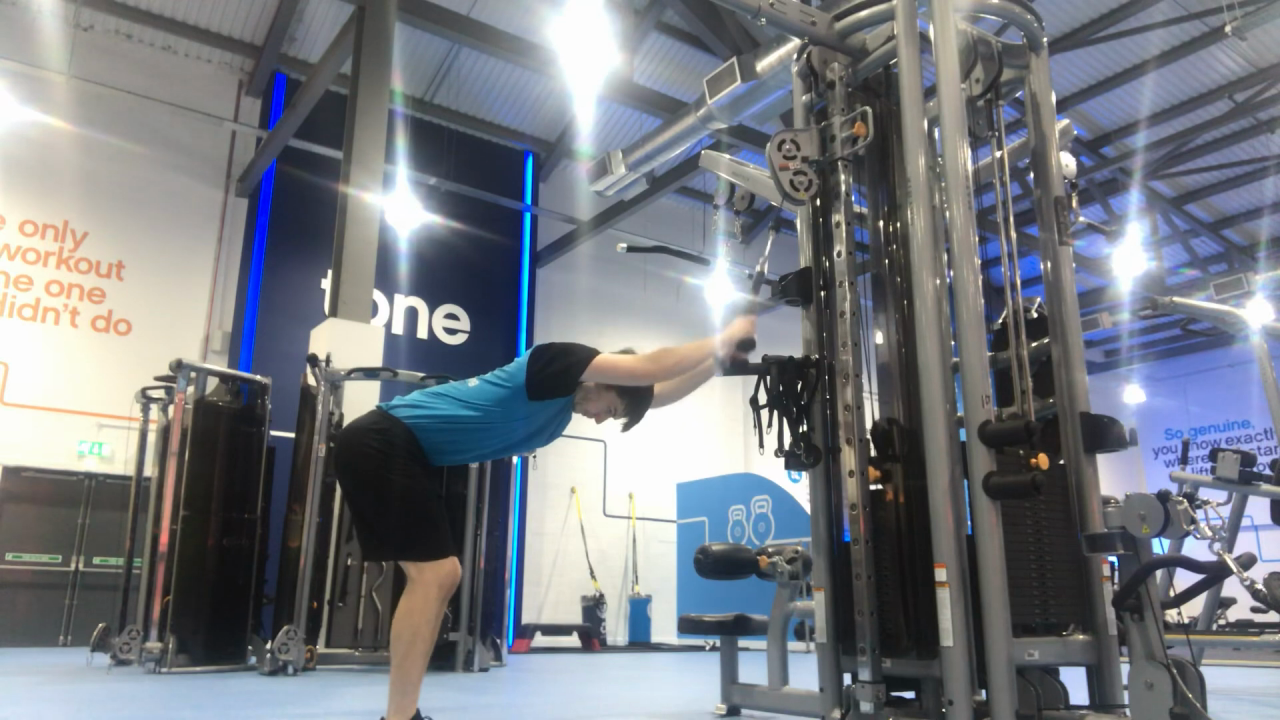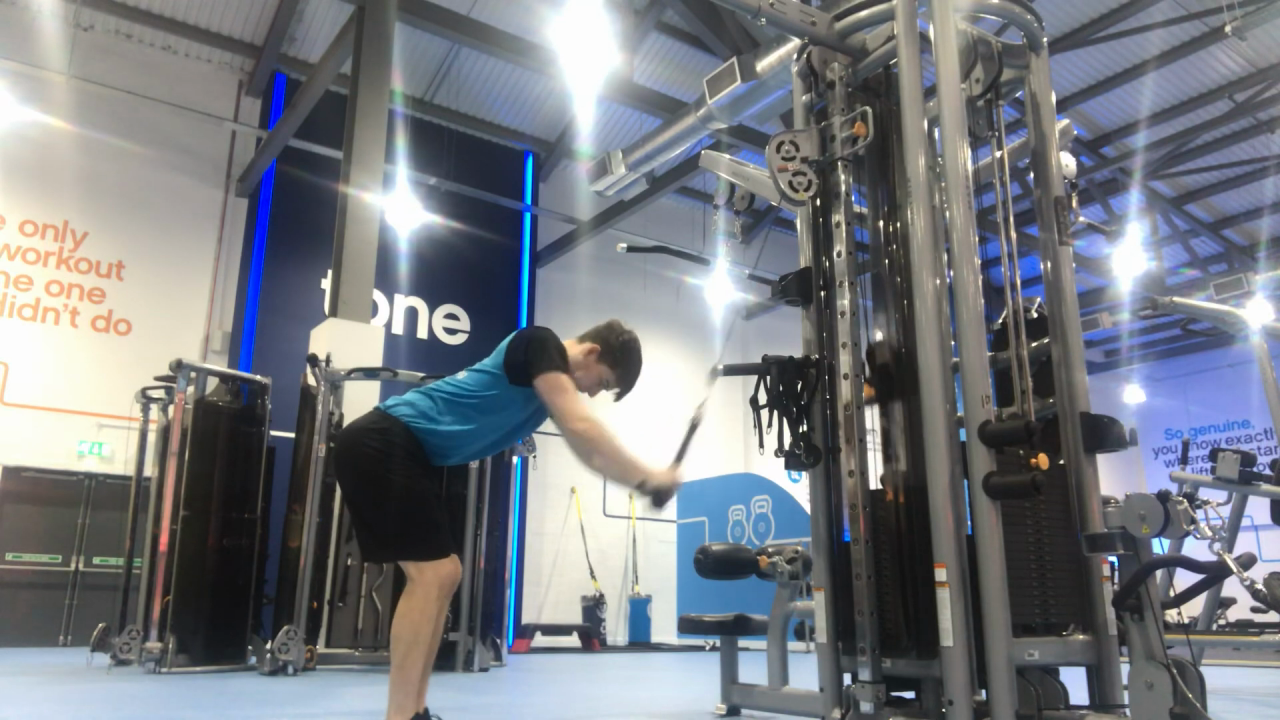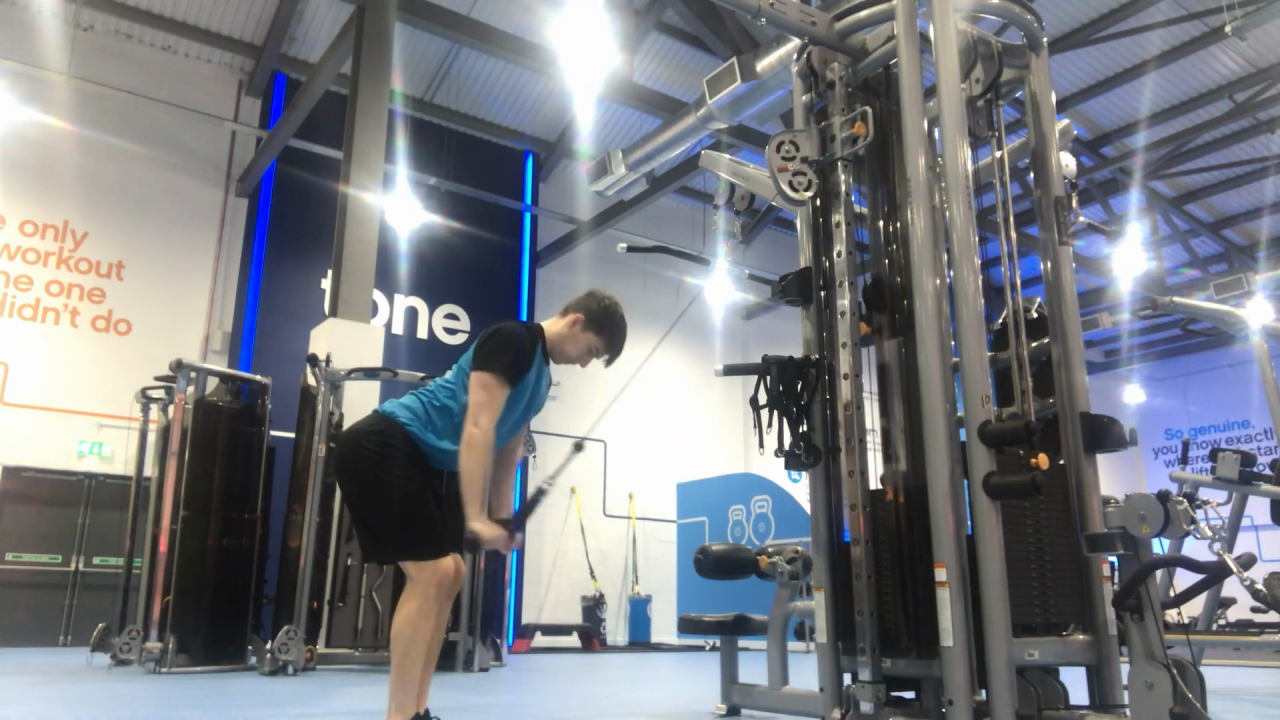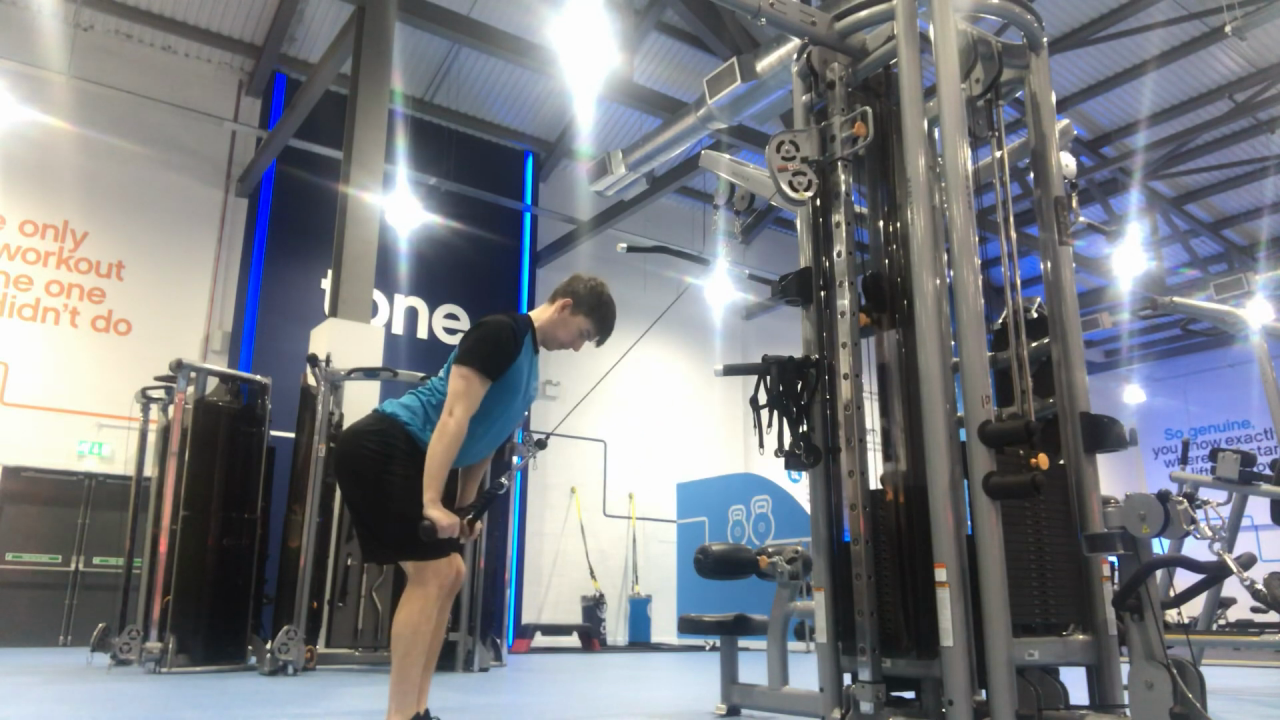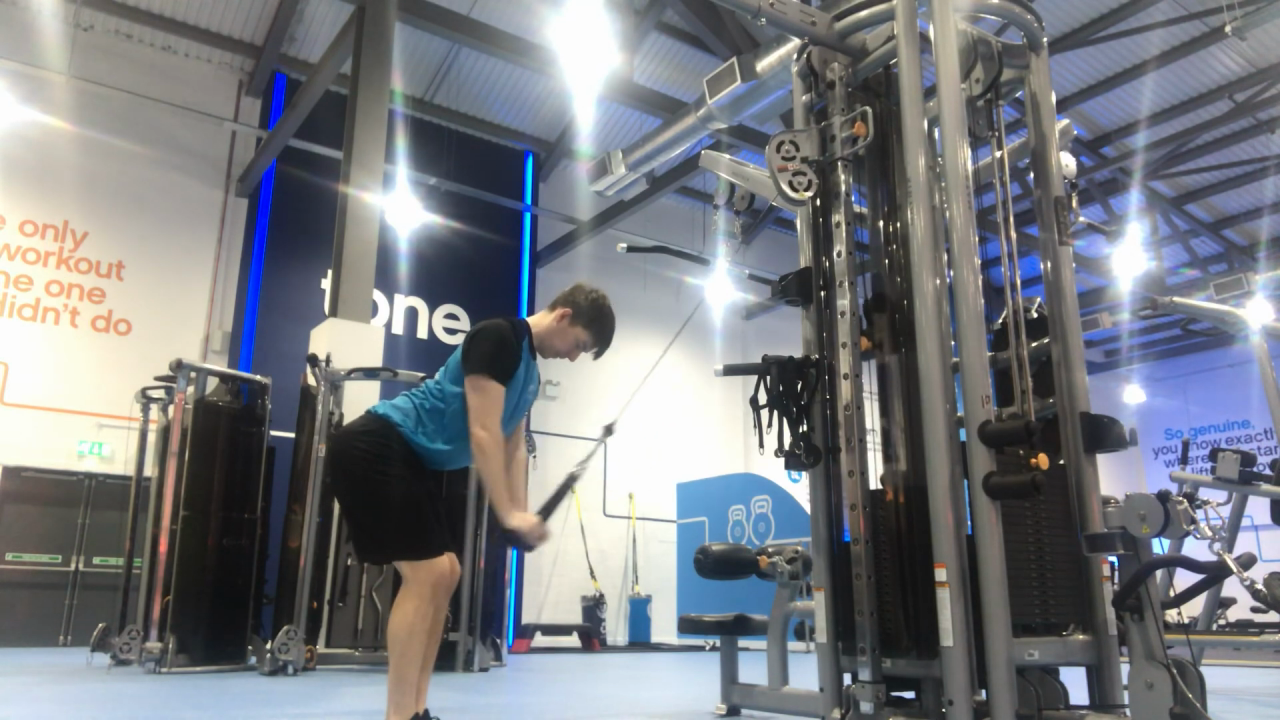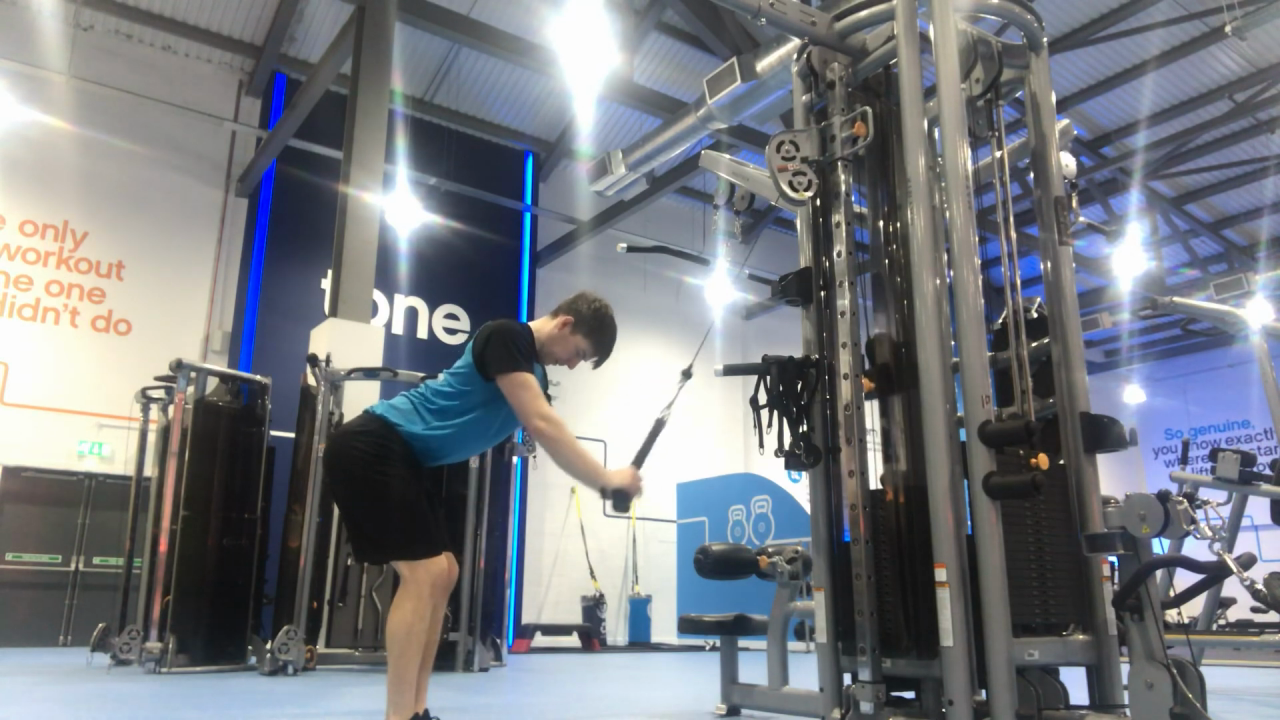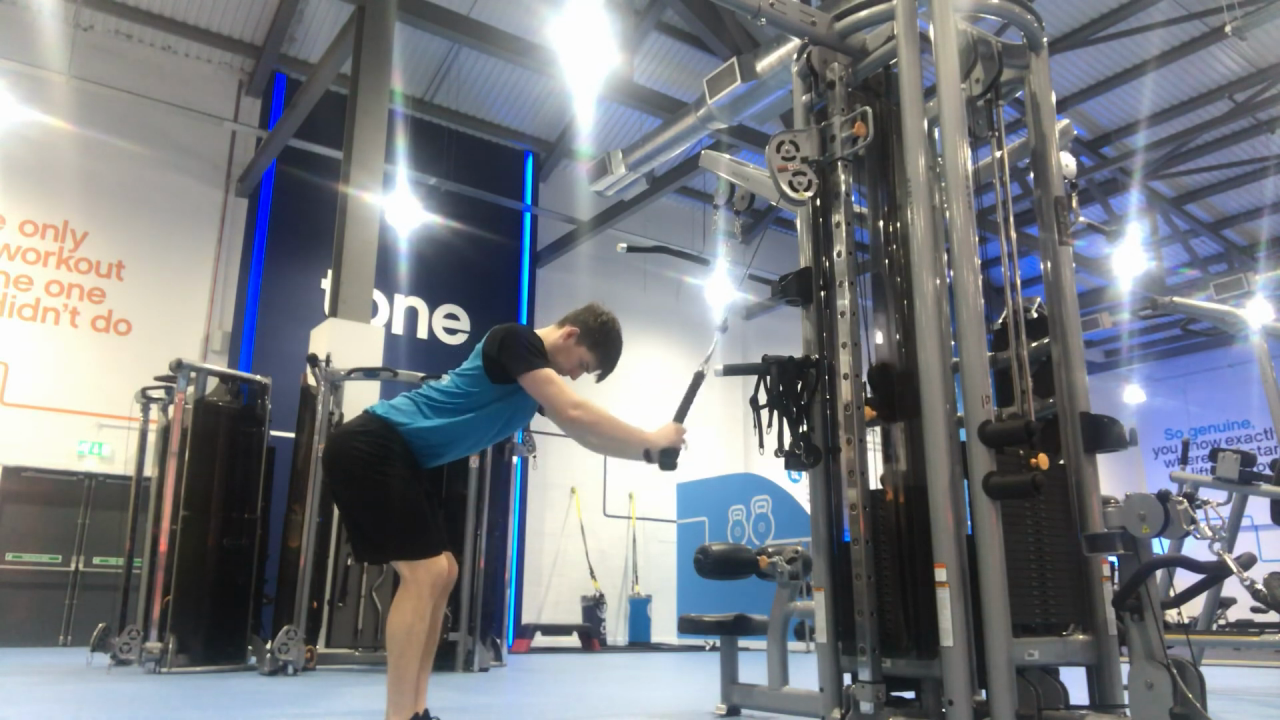
dt=0.4s
person 1, frame 1
left shoulder: (566, 391)
right shoulder: (557, 363)
left elbow: (657, 392)
right elbow: (651, 368)
left wrist: (720, 357)
right wrist: (722, 339)
left hip: (407, 453)
right hip: (381, 445)
left knee: (443, 575)
right knee: (431, 574)
person 1, frame 2
left shoulder: (555, 383)
right shoulder: (539, 345)
left elbow: (588, 448)
right elbow: (579, 425)
left wrist: (638, 482)
right wrist: (645, 474)
left hip: (412, 456)
right hip: (382, 445)
left knee: (444, 573)
right knee: (431, 573)
person 1, frame 3
left shoulder: (541, 375)
right shoulder: (512, 340)
left elbow: (508, 447)
right elbow: (477, 429)
left wrist: (500, 516)
right wrist: (476, 517)
left hip: (416, 459)
right hip: (381, 448)
left knee: (448, 574)
right knee: (432, 573)
person 1, frame 4
left shoulder: (528, 358)
right shoulder: (500, 333)
left elbow: (484, 435)
right elbow: (454, 417)
left wrist: (466, 508)
right wrist: (433, 503)
left hip: (409, 456)
right hip: (381, 448)
left knee: (449, 575)
right knee: (432, 574)
person 1, frame 5
left shoulder: (530, 371)
right shoulder: (499, 337)
left elbow: (513, 446)
right elbow: (483, 430)
left wrist: (521, 510)
right wrist: (508, 513)
left hip: (413, 461)
right hip: (375, 449)
left knee: (444, 573)
right knee: (427, 573)
person 1, frame 6
left shoulder: (533, 371)
right shoulder: (506, 337)
left elbow: (552, 435)
right elbow: (541, 425)
left wrist: (602, 482)
right wrist: (604, 478)
left hip: (408, 460)
right hip: (372, 448)
left knee: (441, 573)
right knee: (425, 573)
person 1, frame 7
left shoulder: (537, 374)
right shoulder: (515, 340)
left elbow: (584, 434)
right elbow: (575, 414)
left wrist: (647, 449)
right wrist: (650, 442)
left hip: (397, 456)
right hip: (371, 448)
left knee: (440, 573)
right knee: (424, 573)
